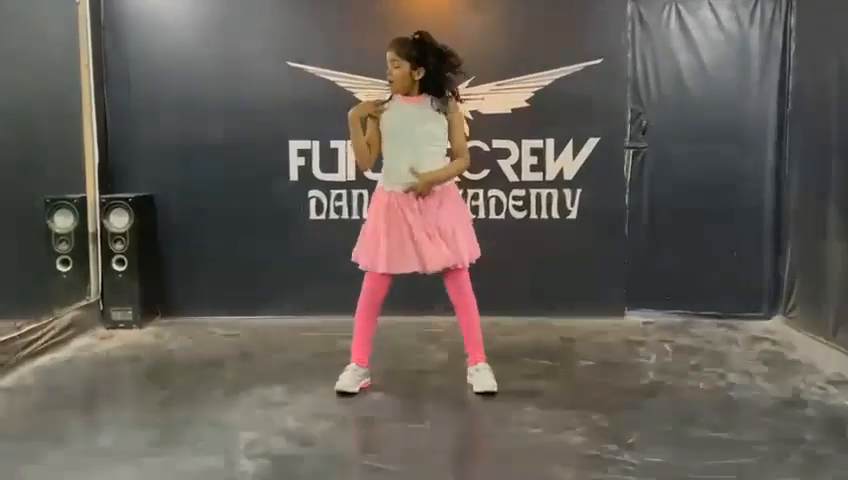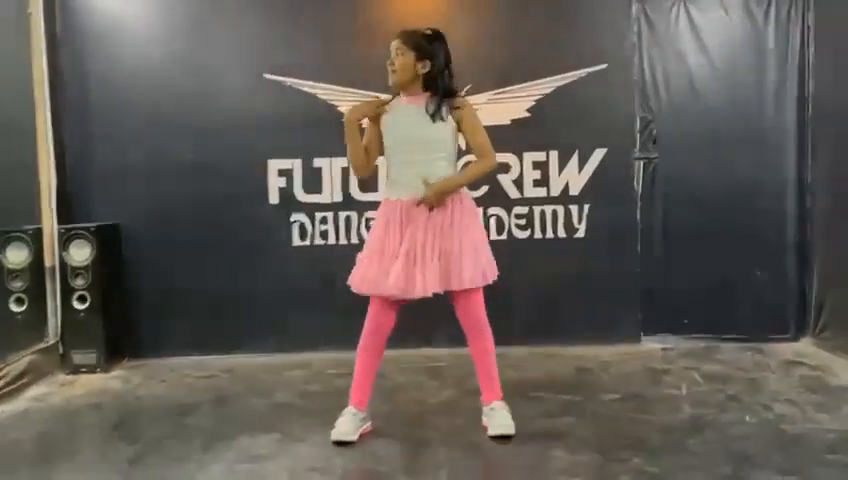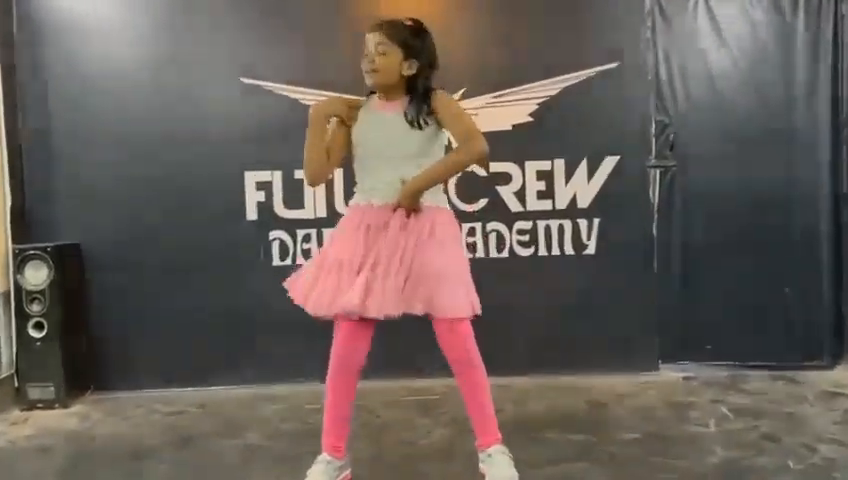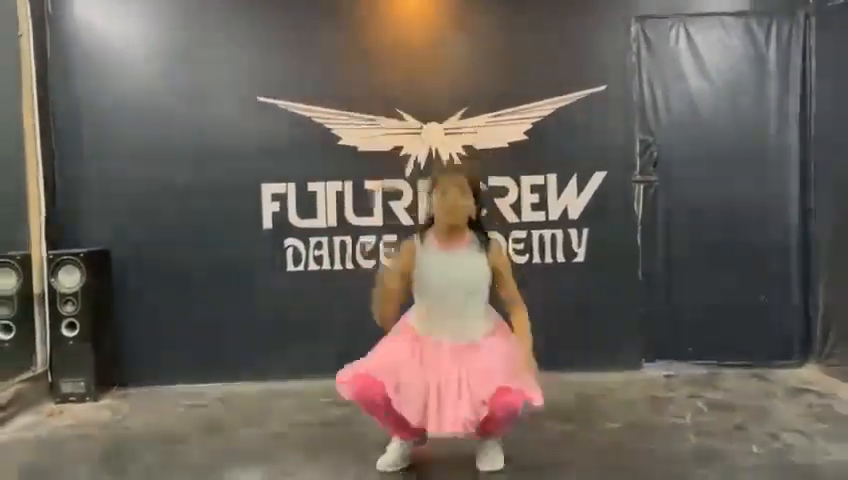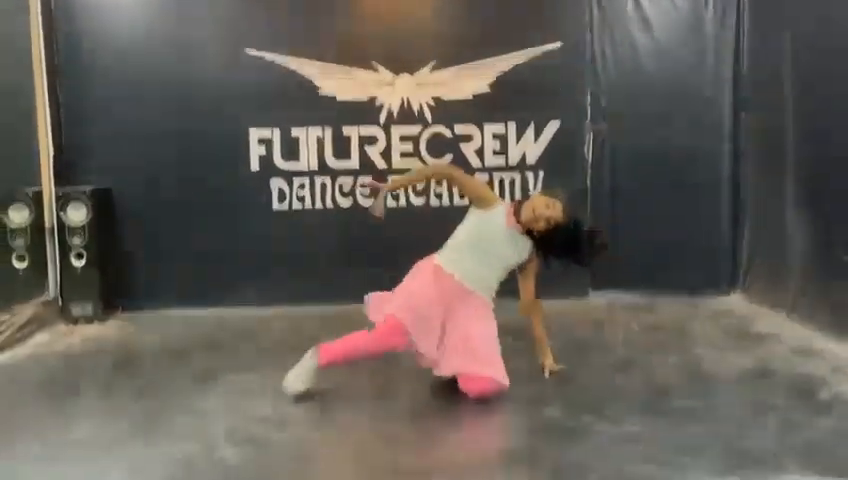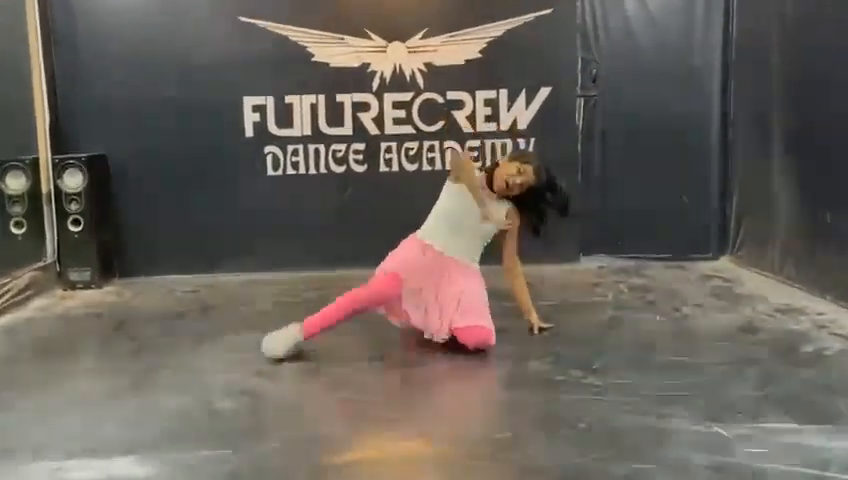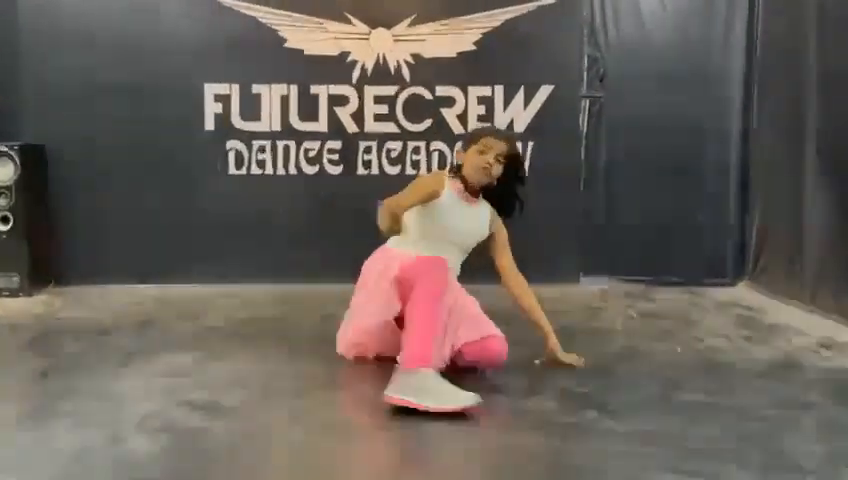
dt=0.7s
person 1, frame 1
left shoulder: (445, 104)
right shoulder: (381, 110)
left elbow: (463, 158)
right elbow: (365, 163)
left wrist: (432, 178)
right wrist: (355, 119)
left hip: (439, 203)
right hip: (392, 204)
left knee: (460, 287)
right knee: (373, 289)
left ankle: (477, 364)
right ankle: (358, 365)
person 1, frame 2
left shoulder: (453, 105)
right shoulder: (382, 111)
left elbow: (488, 159)
right elbow: (362, 169)
left wrist: (446, 186)
right wrist: (352, 122)
left hip: (450, 216)
right hip: (399, 219)
left knee: (473, 314)
right knee: (379, 318)
left ankle: (493, 402)
right ankle: (357, 409)
person 1, frame 3
left shoulder: (434, 104)
right shoulder: (353, 113)
left elbow: (477, 148)
right elbow: (315, 175)
left wrist: (420, 184)
right wrist: (318, 119)
left hip: (427, 229)
right hip: (364, 231)
left knee: (460, 346)
right knee: (347, 349)
person 1, frame 4
left shoulder: (491, 251)
right shoulder: (413, 249)
left elbow: (516, 307)
right elbow: (385, 318)
left wrist: (524, 351)
right wrist: (387, 288)
left hip: (478, 343)
right hip: (420, 340)
left knee: (510, 401)
right knee: (358, 386)
left ankle: (489, 436)
right ankle: (408, 434)
person 1, frame 5
left shoulder: (531, 252)
right shoulder: (489, 201)
left elbow: (530, 302)
right elbow: (446, 171)
left wrist: (545, 353)
right wrist: (396, 184)
left hip: (472, 306)
right hip: (436, 280)
left knee: (482, 387)
right knee: (390, 340)
left ankle: (449, 357)
right ankle: (319, 357)
person 1, frame 6
left shoulder: (511, 213)
right shoulder: (467, 178)
left elbow: (511, 263)
right elbow: (457, 158)
left wrist: (530, 314)
right wrist: (484, 204)
left hip: (462, 272)
right hip: (423, 253)
left knee: (479, 339)
right knee: (382, 290)
left ankle: (442, 318)
right ankle: (299, 332)
person 1, frame 7
left shoulder: (490, 219)
right shoulder: (437, 183)
left elbow: (512, 277)
right elbow: (391, 205)
left wrist: (550, 337)
right wrist: (390, 221)
left hip: (439, 289)
right hip: (391, 271)
left knee: (493, 353)
right knee: (433, 266)
left ankle: (416, 338)
right ankle: (416, 377)
